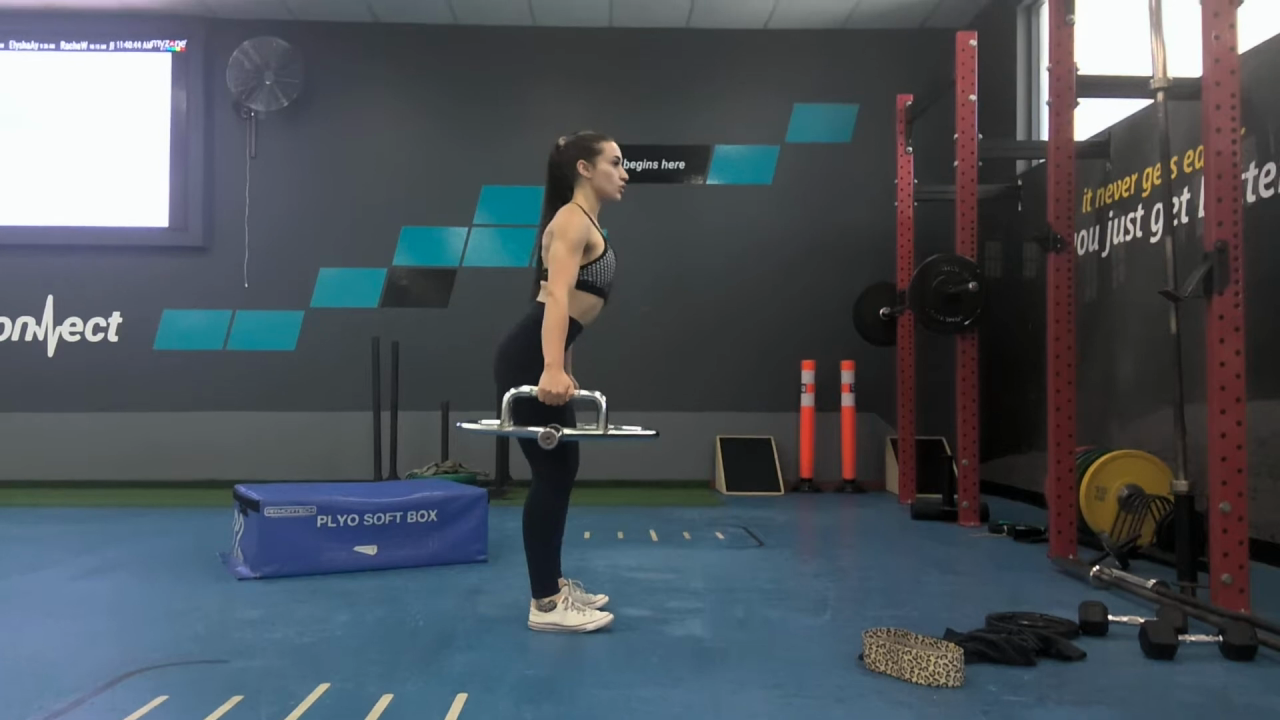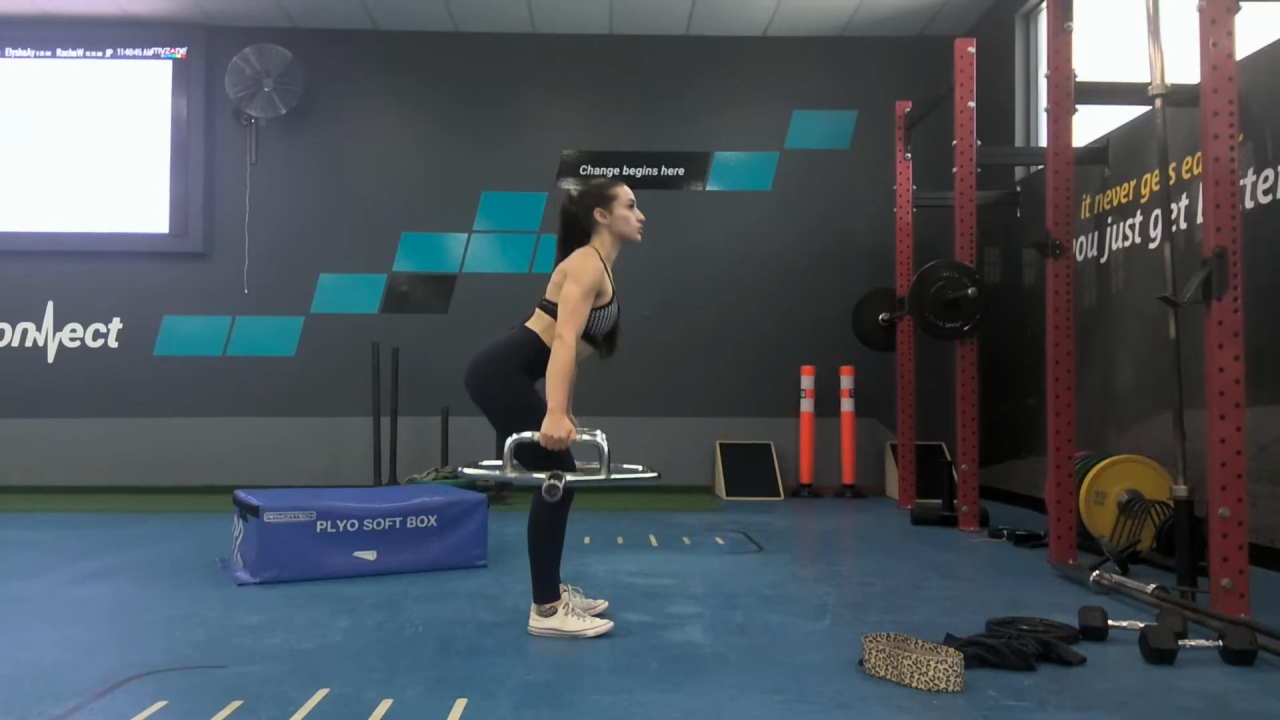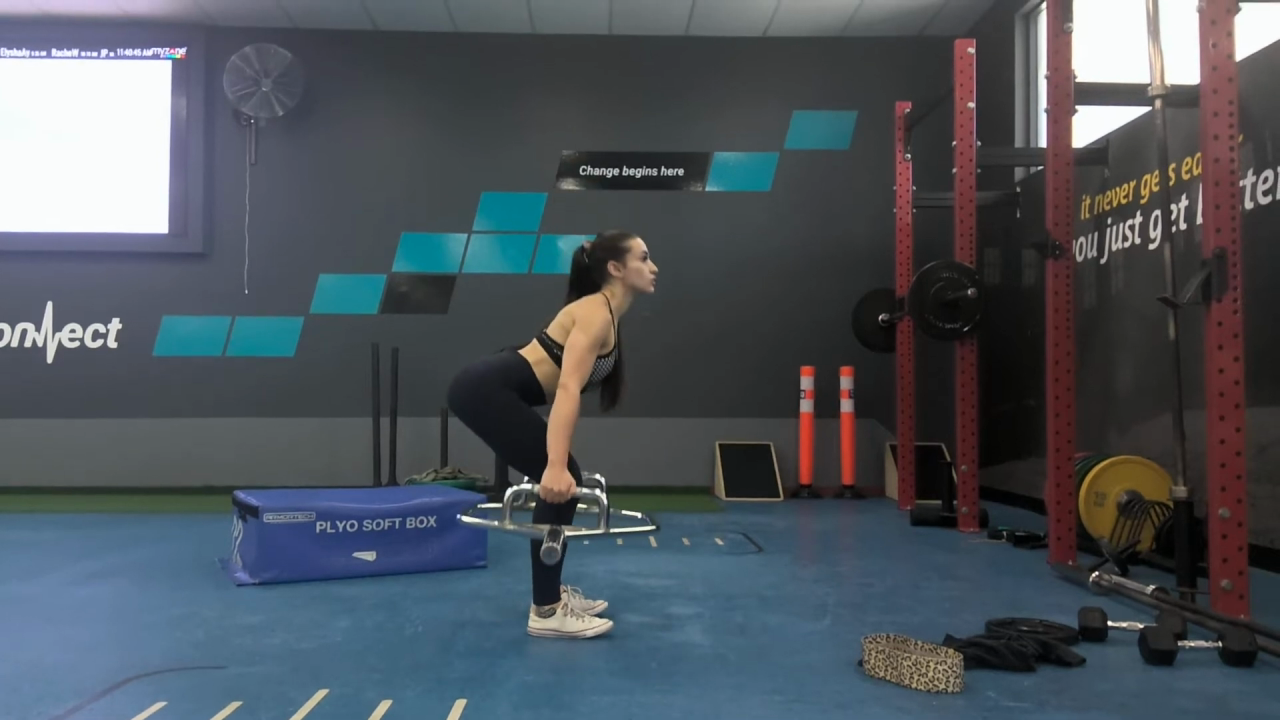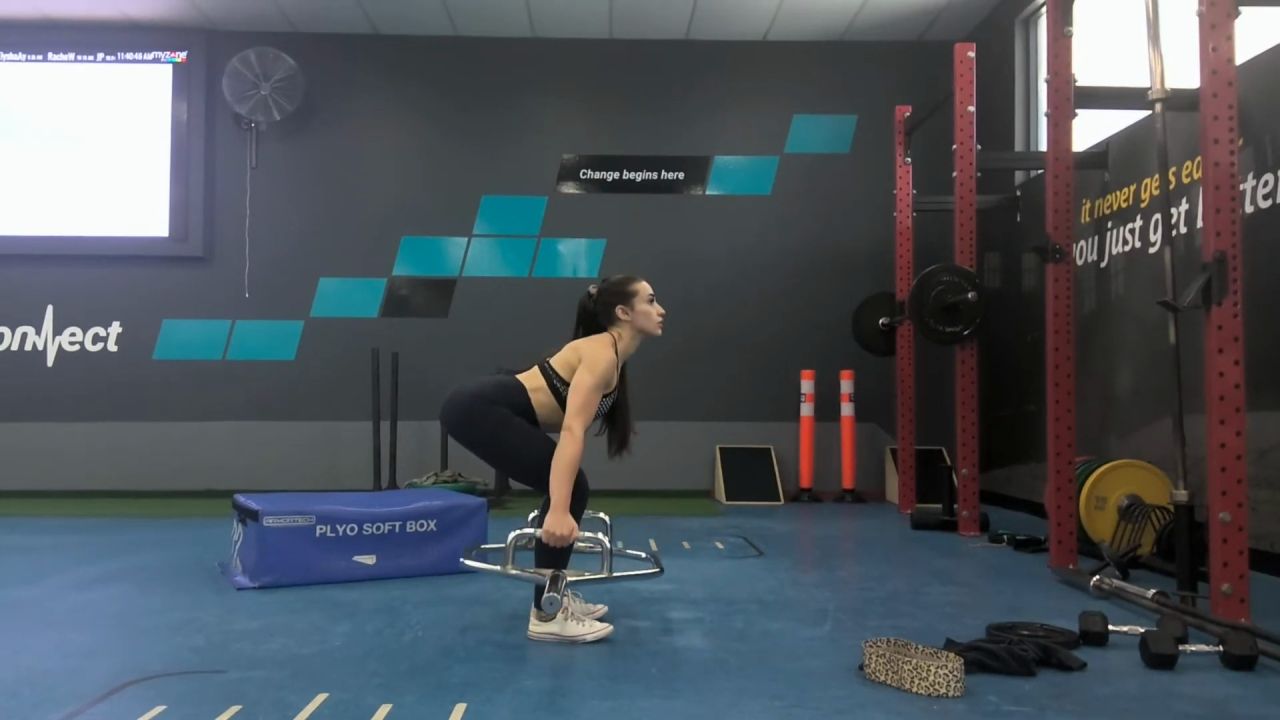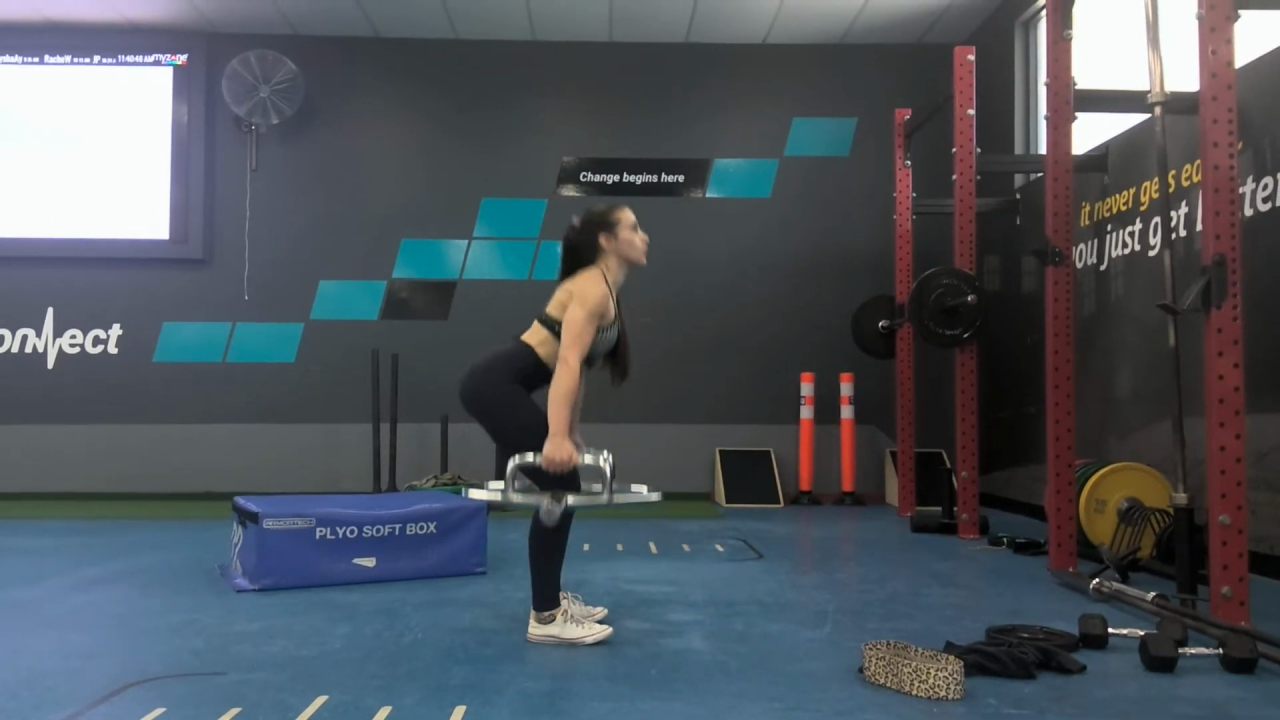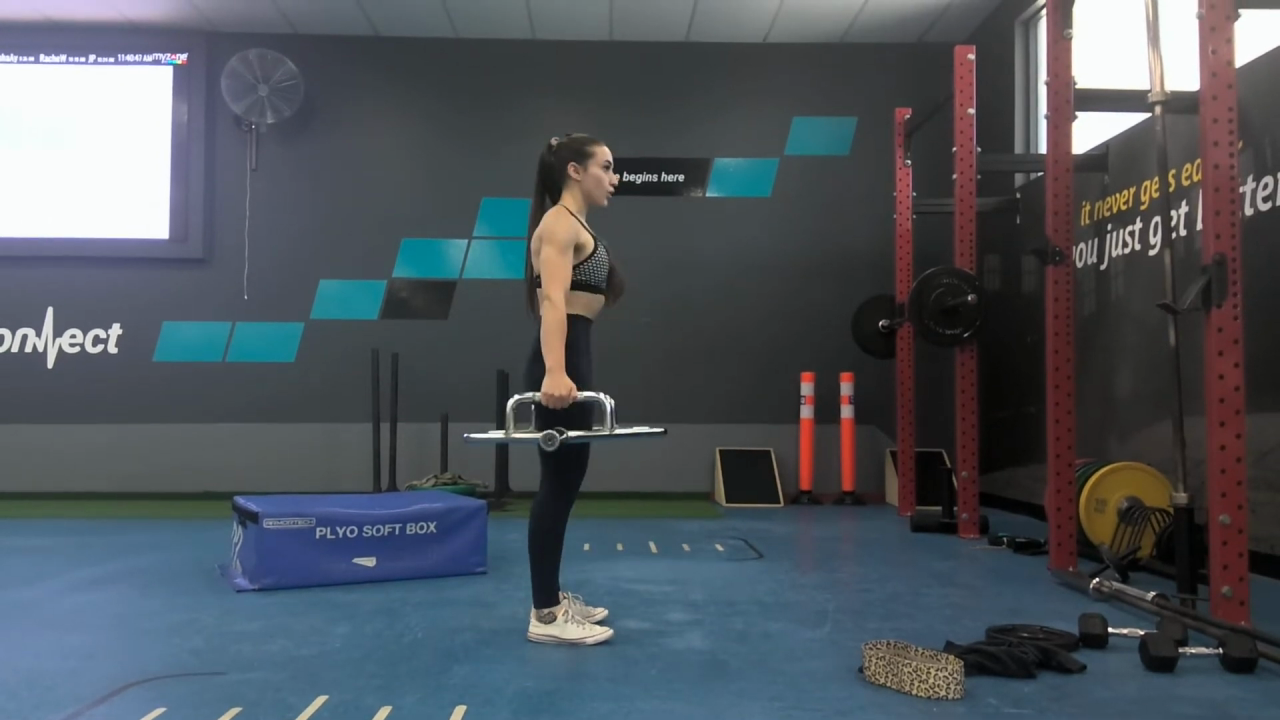
dt=0.5s
person 1, frame 1
left shoulder: (582, 222)
right shoulder: (572, 220)
right elbow: (556, 298)
left wrist: (559, 367)
right wrist: (553, 369)
left hip: (540, 355)
right hip: (530, 357)
left knee: (561, 469)
right knee: (552, 473)
left ankle: (553, 585)
right ankle: (546, 605)
person 1, frame 2
left shoulder: (598, 267)
right shoulder: (587, 264)
left elbow: (570, 345)
right elbow: (564, 340)
left wrist: (564, 412)
right wrist: (554, 415)
left hip: (505, 374)
right hip: (499, 374)
left knee: (558, 478)
right knee: (555, 478)
left ankle: (552, 591)
right ankle: (547, 611)
person 1, frame 3
left shoulder: (602, 314)
right shoulder: (597, 314)
left elbow: (567, 388)
right elbow: (567, 391)
left wrist: (560, 460)
right wrist: (556, 468)
left hip: (491, 389)
right hip: (485, 391)
left knee: (565, 483)
right knee: (561, 487)
left ankle: (552, 591)
right ankle: (546, 611)
person 1, frame 4
left shoulder: (611, 356)
right shoulder: (603, 354)
left elbow: (572, 427)
right elbow: (573, 432)
left wrist: (564, 503)
right wrist: (559, 510)
left hip: (483, 408)
right hip: (477, 411)
left knee: (570, 488)
right knee: (570, 493)
right ankle: (547, 614)
person 1, frame 5
left shoulder: (603, 292)
right shoulder: (593, 288)
left elbow: (573, 366)
right elbow: (567, 364)
left wrist: (572, 433)
right wrist: (556, 438)
left hip: (501, 384)
right hip: (495, 385)
left knee: (564, 481)
right knee: (558, 486)
left ankle: (551, 598)
right ankle: (545, 617)
person 1, frame 6
left shoulder: (573, 224)
right shoulder: (560, 223)
right elbow: (553, 302)
right wrist: (555, 373)
left hip: (569, 360)
right hip: (561, 362)
left knee: (563, 483)
right knee: (558, 485)
left ankle: (552, 598)
right ankle: (546, 616)
